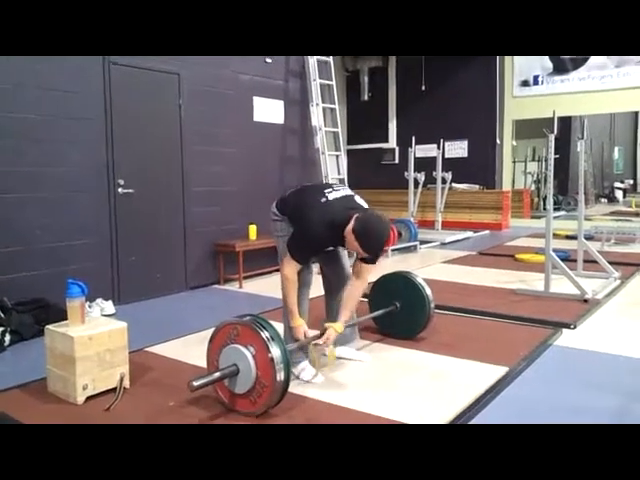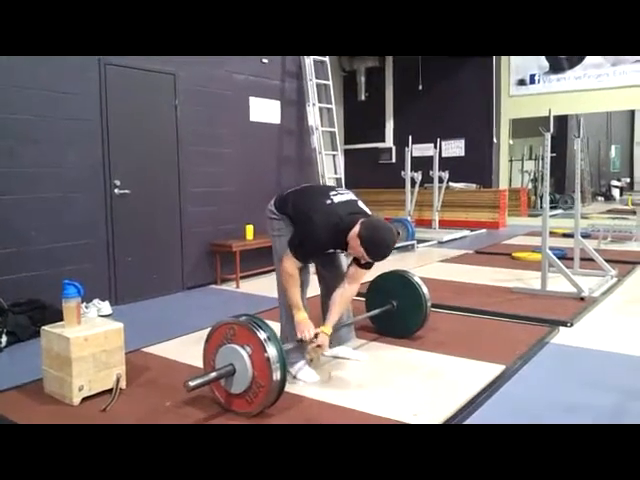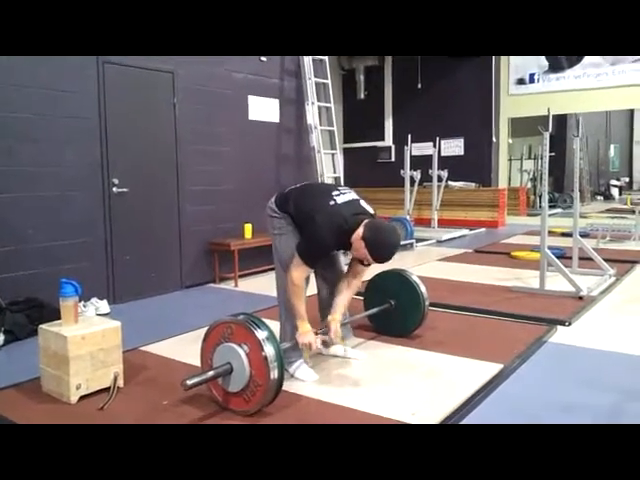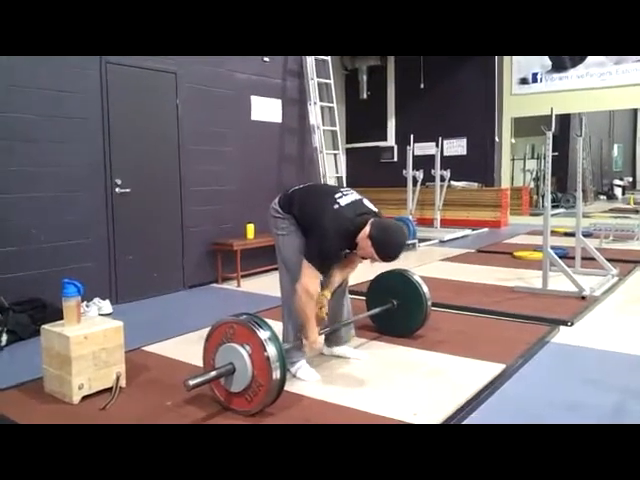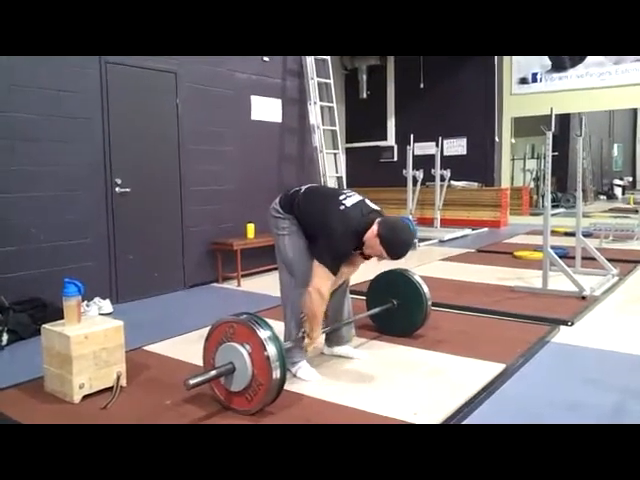
dt=0.4s
person 1, frame 1
left shoulder: (371, 232)
right shoulder: (316, 227)
left elbow: (358, 280)
right elbow: (289, 271)
left wrist: (339, 325)
right wrist: (295, 321)
right hip: (288, 218)
left knee: (341, 278)
right knee: (300, 283)
left ankle: (342, 342)
right ankle: (297, 358)
person 1, frame 2
left shoulder: (371, 237)
right shoulder: (320, 229)
left elbow: (349, 284)
right elbow: (288, 267)
left wrist: (327, 329)
right wrist: (300, 315)
right hip: (285, 217)
left knee: (336, 278)
right knee: (296, 282)
left ankle: (338, 342)
right ankle: (294, 358)
person 1, frame 3
left shoulder: (373, 232)
right shoulder: (325, 231)
left elbow: (354, 277)
right elbow: (295, 277)
left wrist: (335, 317)
right wrist: (303, 327)
left hip: (316, 210)
right hip: (285, 215)
left knee: (333, 277)
right knee: (291, 281)
left ankle: (332, 342)
right ankle: (292, 357)
person 1, frame 4
left shoulder: (378, 228)
right shoulder: (332, 233)
left elbow: (348, 263)
right elbow: (305, 288)
left wrist: (326, 294)
right wrist: (311, 336)
left hip: (316, 212)
right hip: (288, 215)
left knee: (338, 280)
right knee: (296, 281)
left ankle: (336, 342)
right ankle: (294, 357)
person 1, frame 5
left shoulder: (381, 226)
right shoulder: (341, 233)
left elbow: (350, 264)
right elbow: (317, 289)
left wrist: (322, 296)
right wrist: (314, 334)
left hip: (316, 214)
right hip: (287, 215)
left knee: (339, 279)
right knee: (300, 282)
left ankle: (337, 342)
right ankle: (295, 357)
